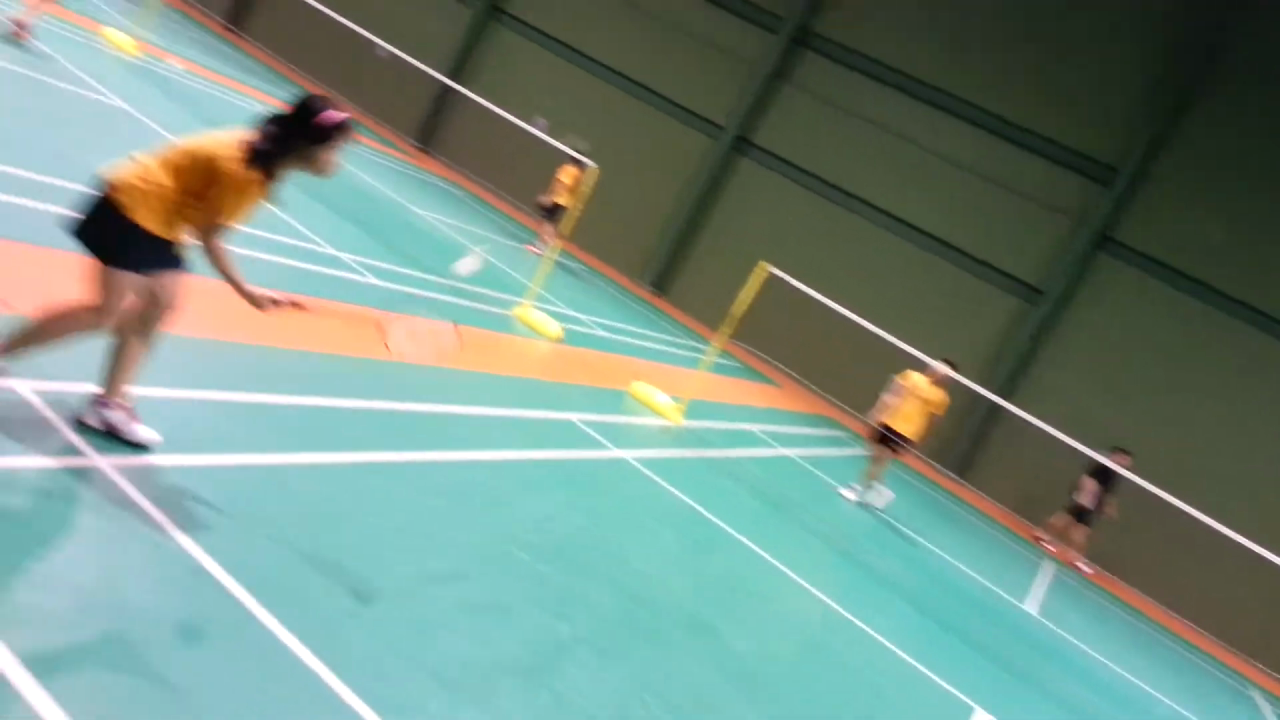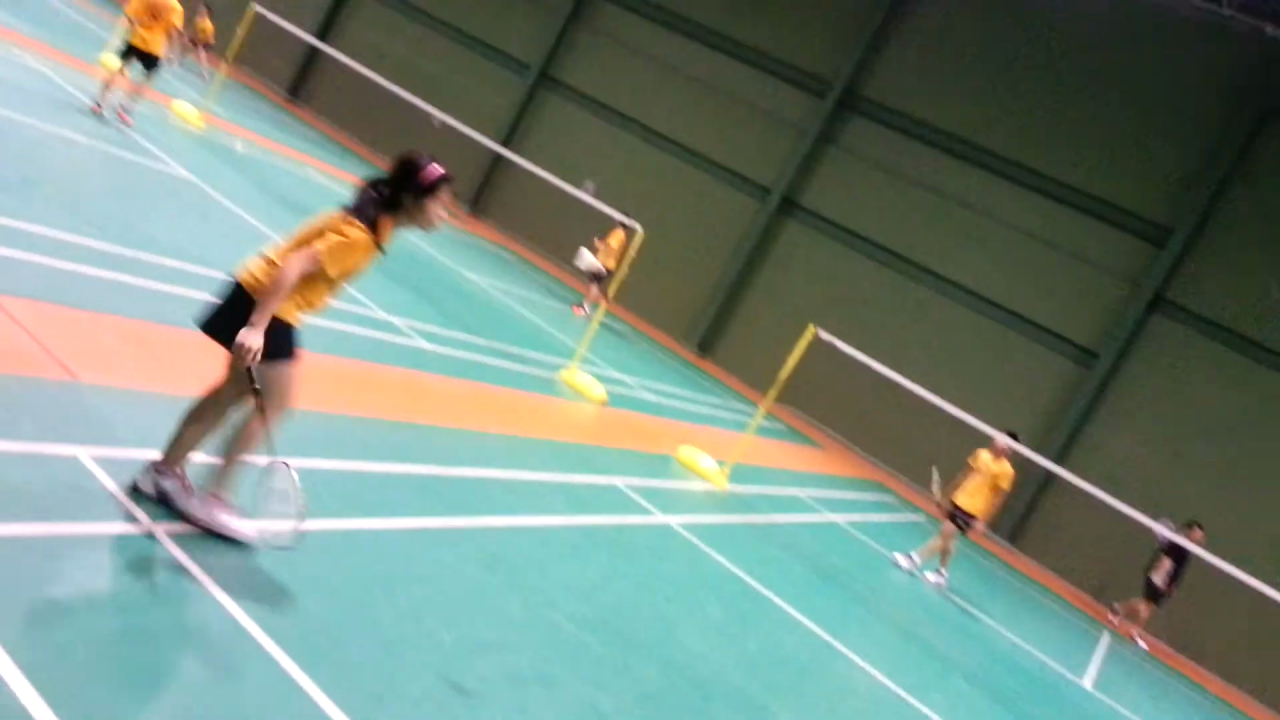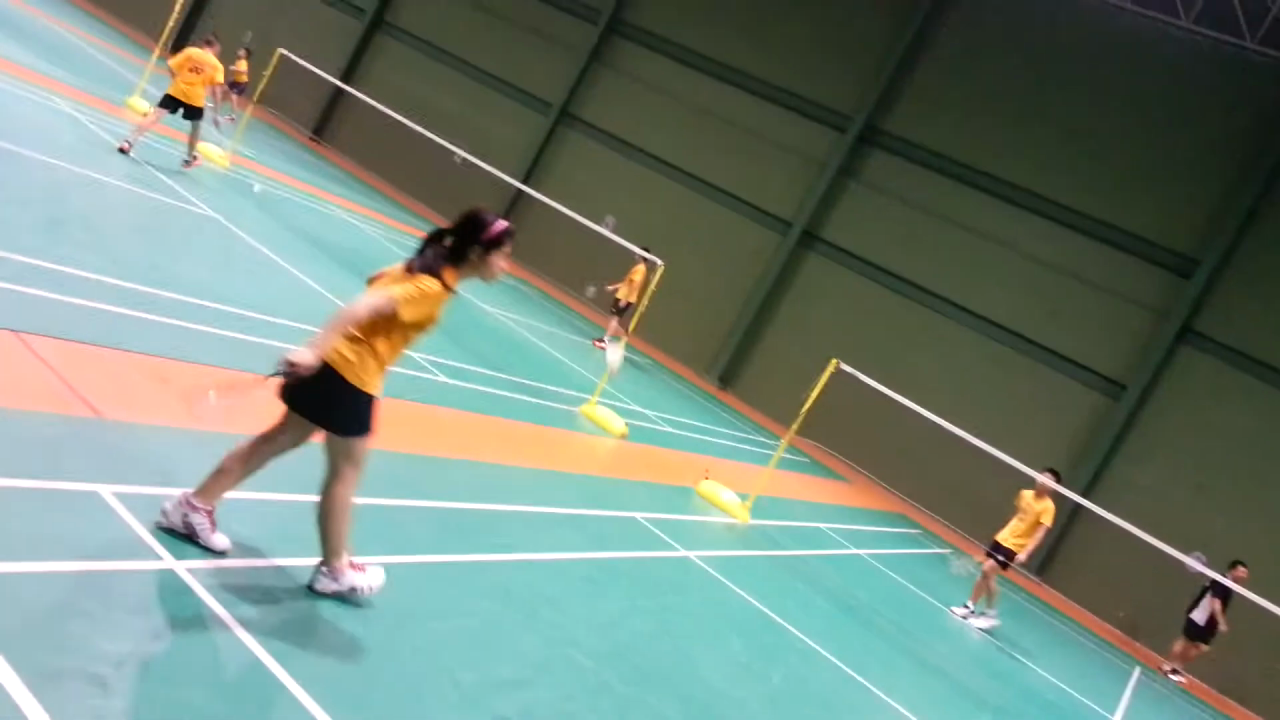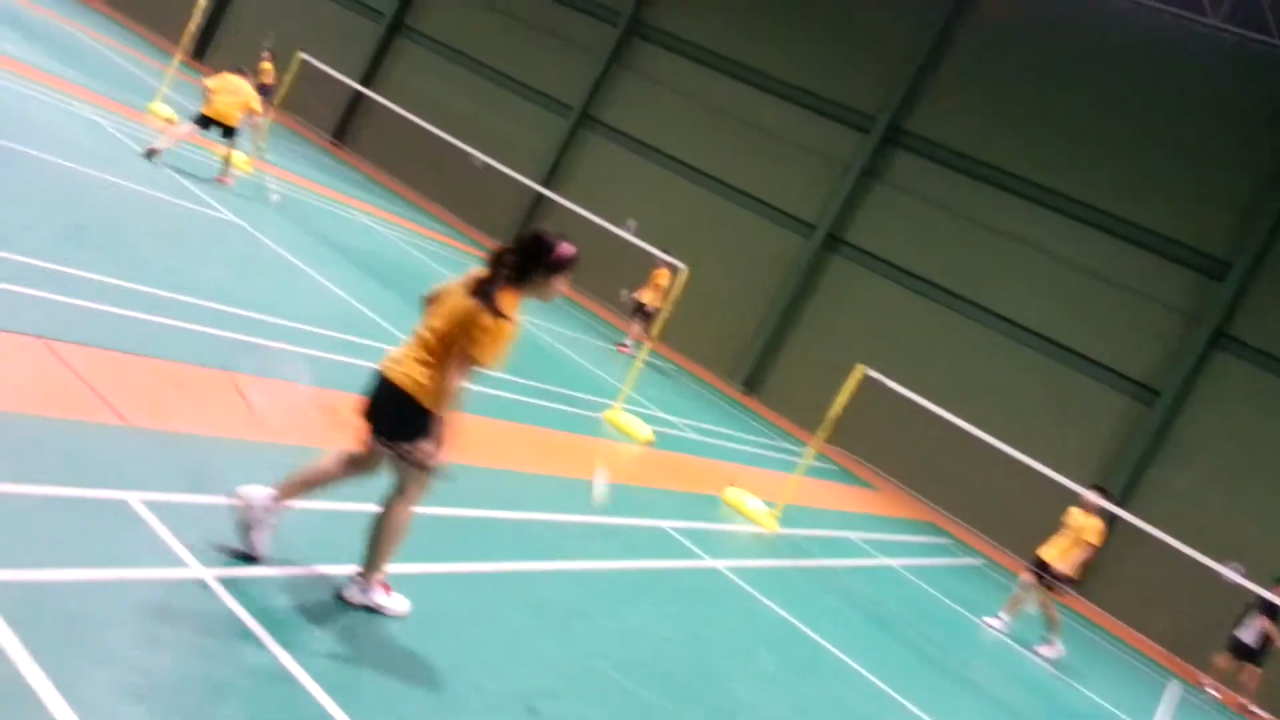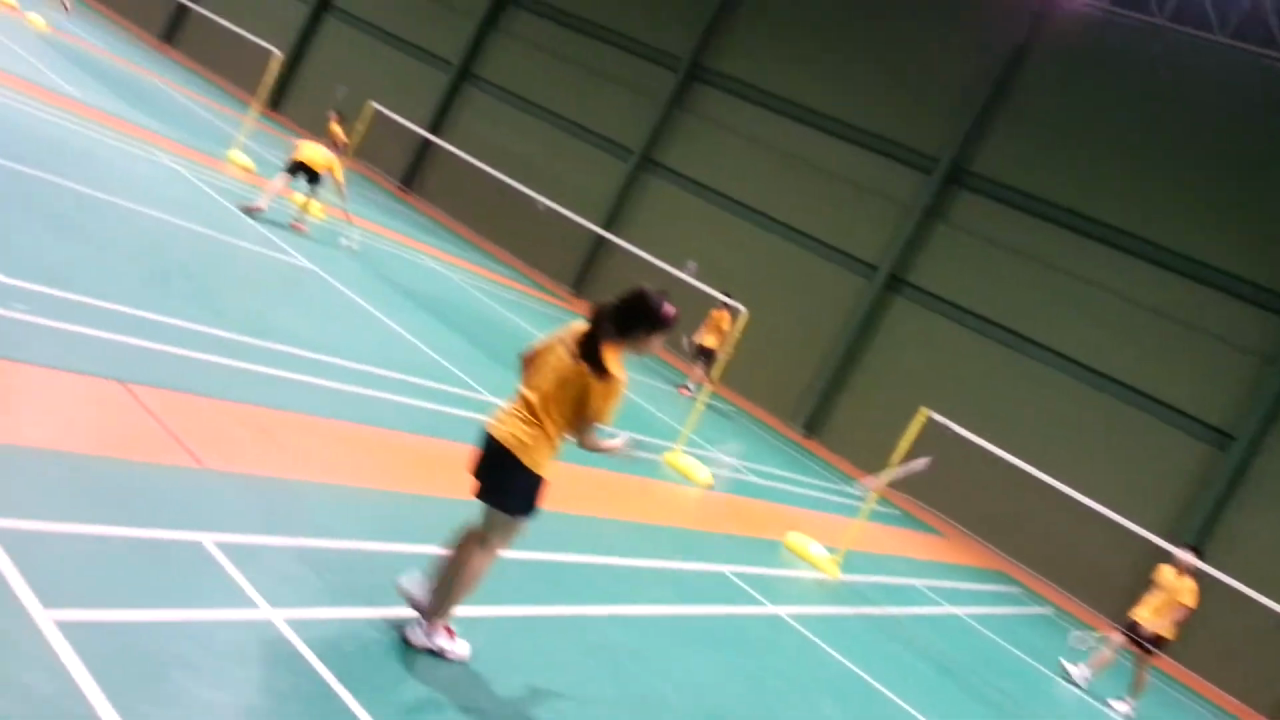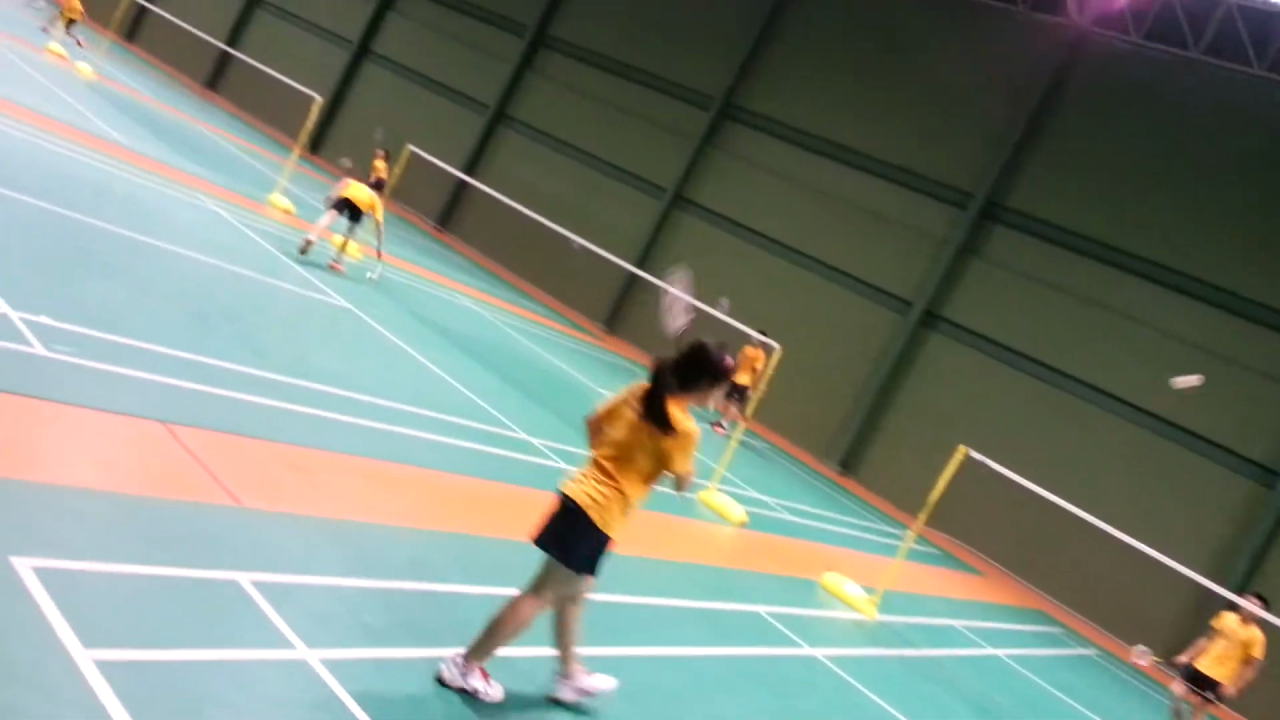
dt=0.2s
person 1, frame 1
left shoulder: (263, 148)
right shoulder: (247, 178)
right elbow: (210, 237)
right wrist: (244, 291)
left hip: (151, 217)
right hip: (139, 207)
left knee: (159, 306)
right knee: (108, 312)
left ankle: (110, 405)
person 1, frame 2
left shoulder: (371, 218)
right shoulder: (362, 236)
right elbow: (292, 270)
right wrist: (257, 327)
left hip: (267, 296)
right hip: (265, 298)
left knee: (236, 390)
right knee: (275, 405)
left ankle: (165, 472)
right ankle: (211, 497)
person 1, frame 3
left shoulder: (430, 268)
right shoulder: (434, 290)
left elbow: (375, 284)
right elbow: (364, 308)
right wrist: (316, 350)
left hip: (333, 362)
right hip: (350, 374)
left knee: (284, 437)
right knee: (347, 470)
left ankle: (194, 507)
right ankle: (334, 568)
person 1, frame 4
left shoulder: (482, 279)
right shoulder: (503, 321)
left elbow: (432, 300)
right elbow: (450, 380)
right wrist: (436, 440)
left hip: (398, 374)
right hip: (420, 398)
left knee: (366, 459)
right knee: (410, 490)
left ankle: (267, 500)
right ankle: (368, 583)
person 1, frame 5
left shoulder: (578, 332)
right shoulder: (611, 377)
left elbow: (529, 357)
right elbow: (585, 439)
right wrist: (613, 445)
left hip: (504, 430)
right hip: (526, 452)
left knee: (492, 528)
right knee: (492, 541)
left ankle: (430, 588)
right ankle: (431, 627)
person 1, frame 6
left shoulder: (640, 392)
right shoulder: (684, 431)
left elbow: (594, 423)
right elbow: (683, 483)
left hip: (579, 495)
right hip: (597, 515)
left knee: (573, 591)
right knee: (545, 593)
left ankle: (571, 676)
right ankle: (466, 667)
